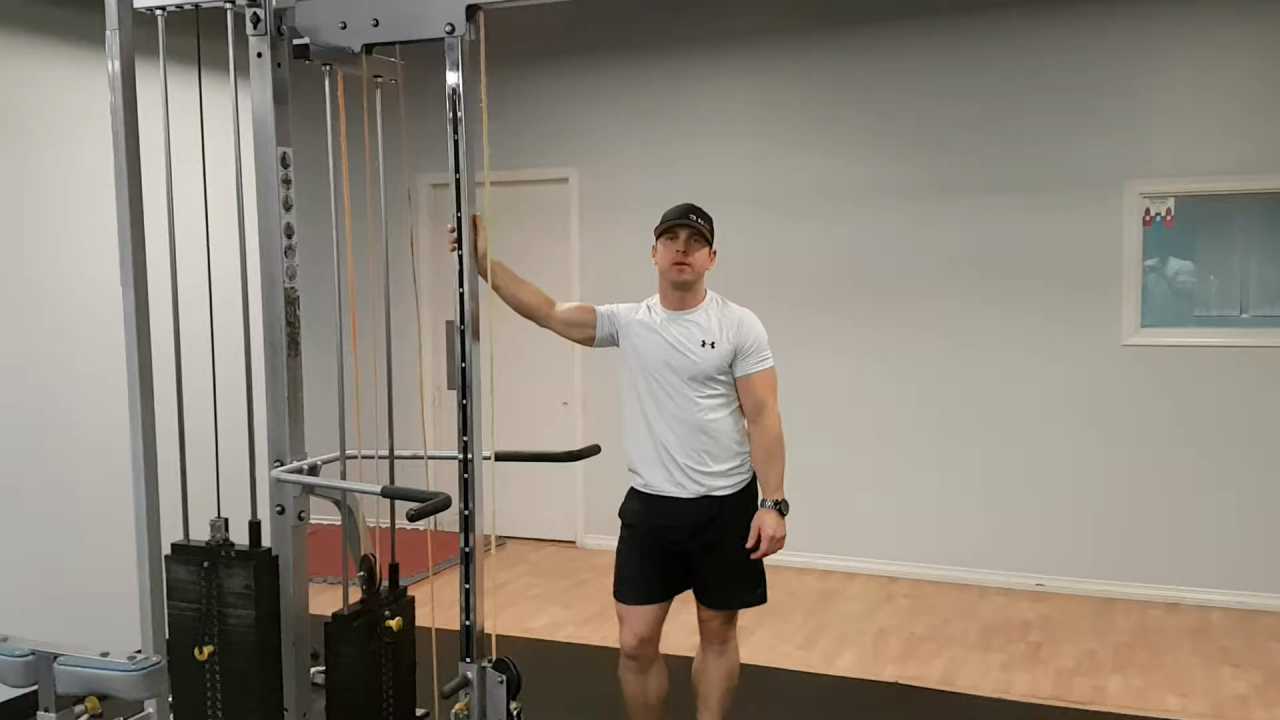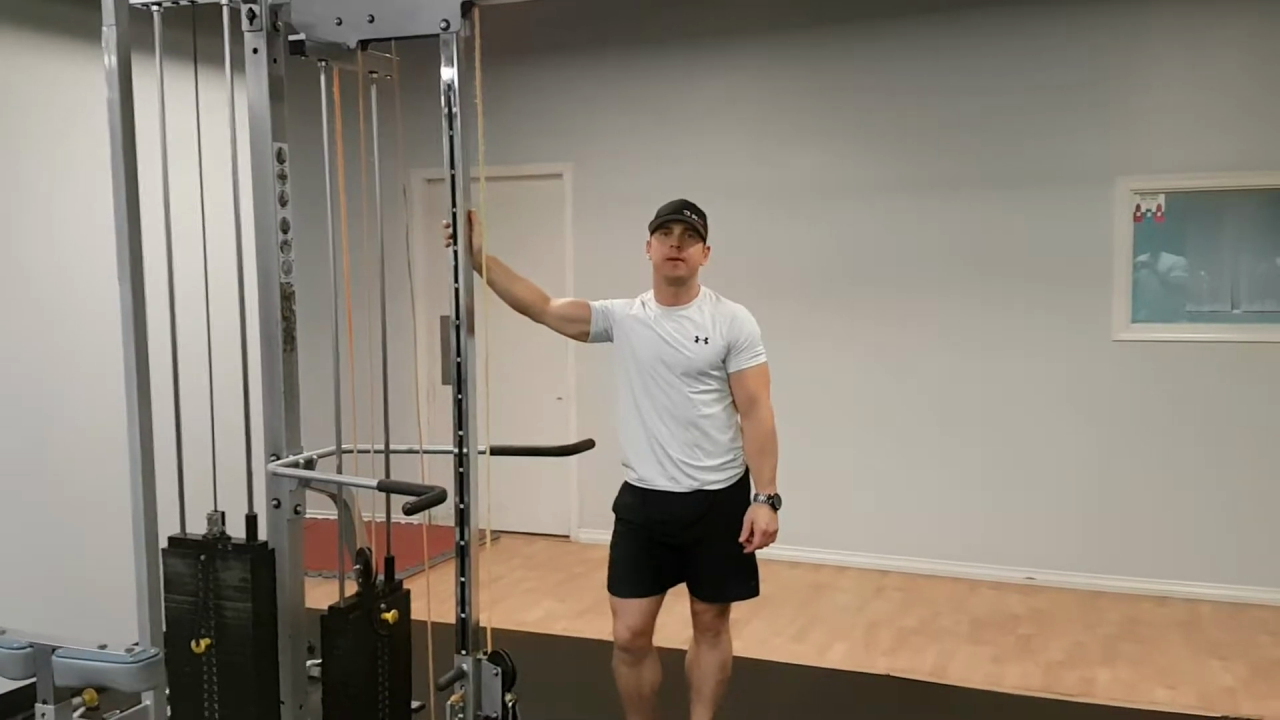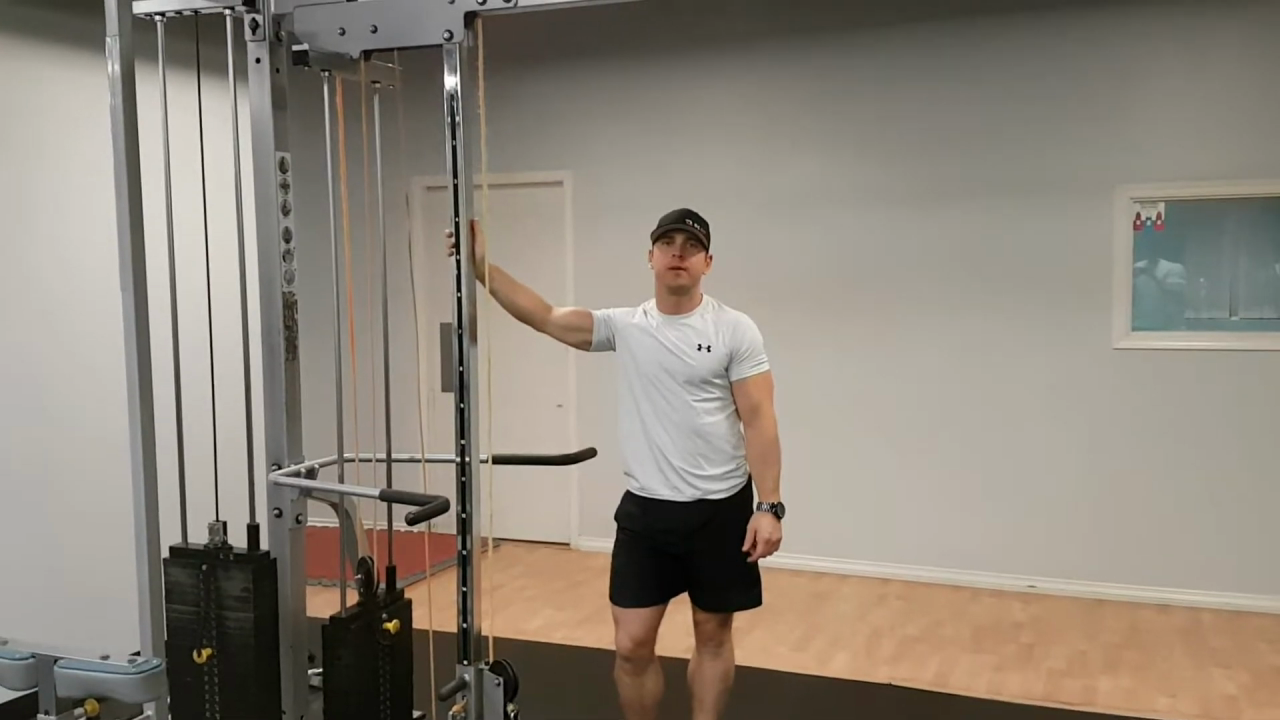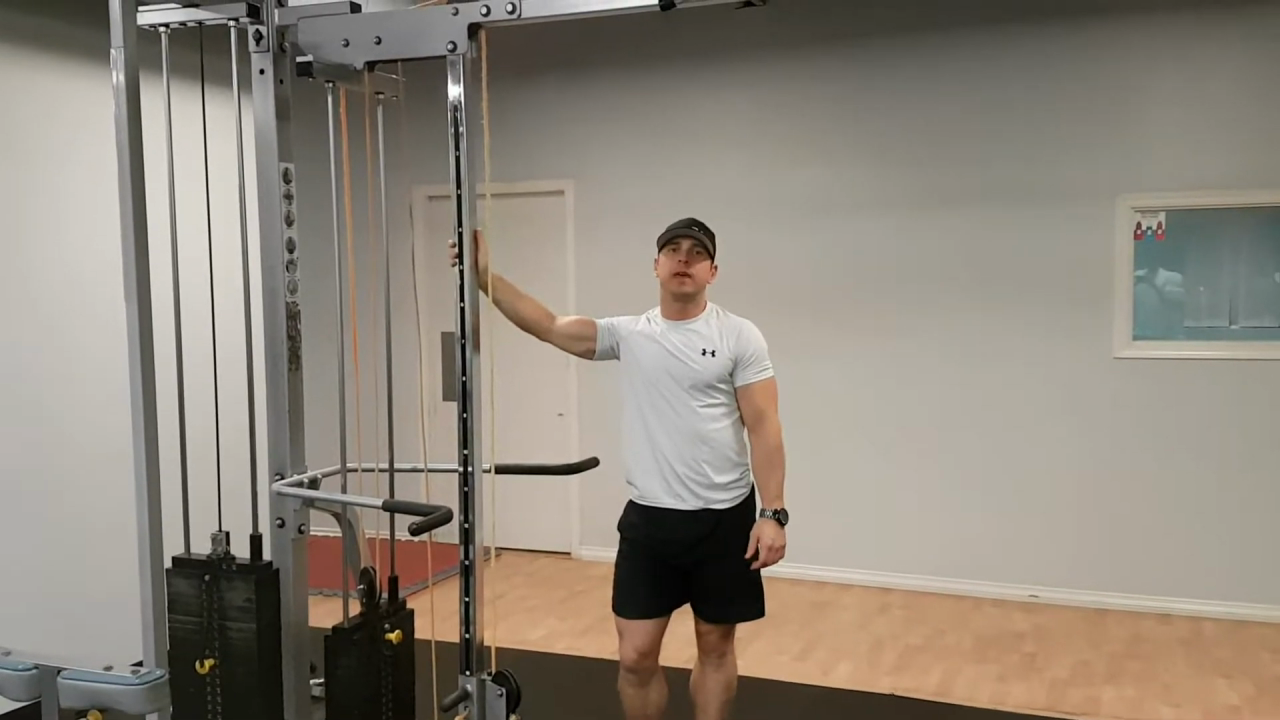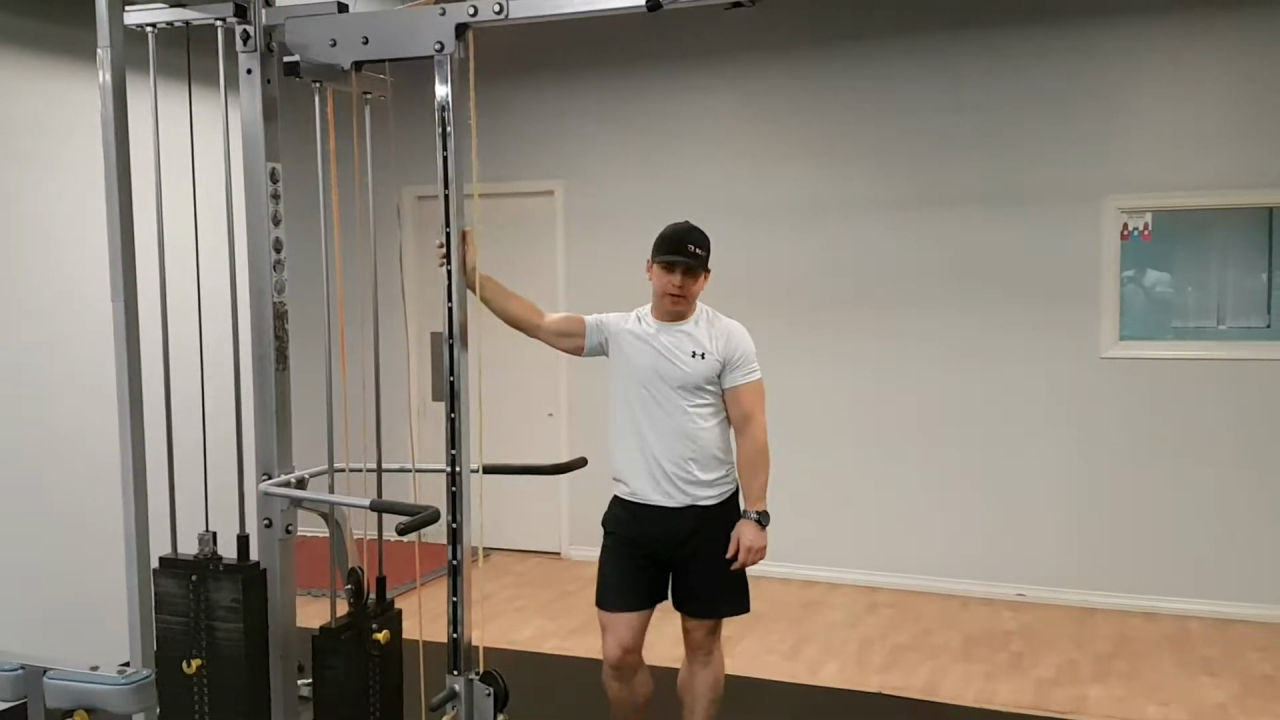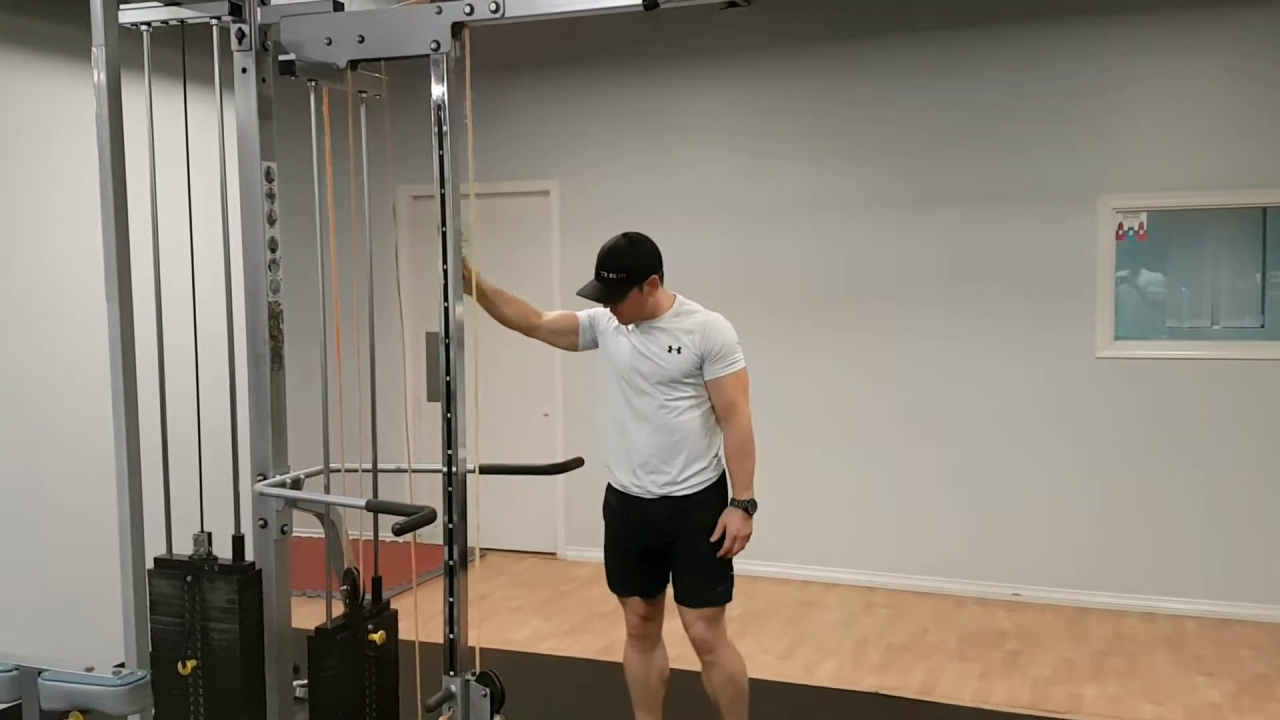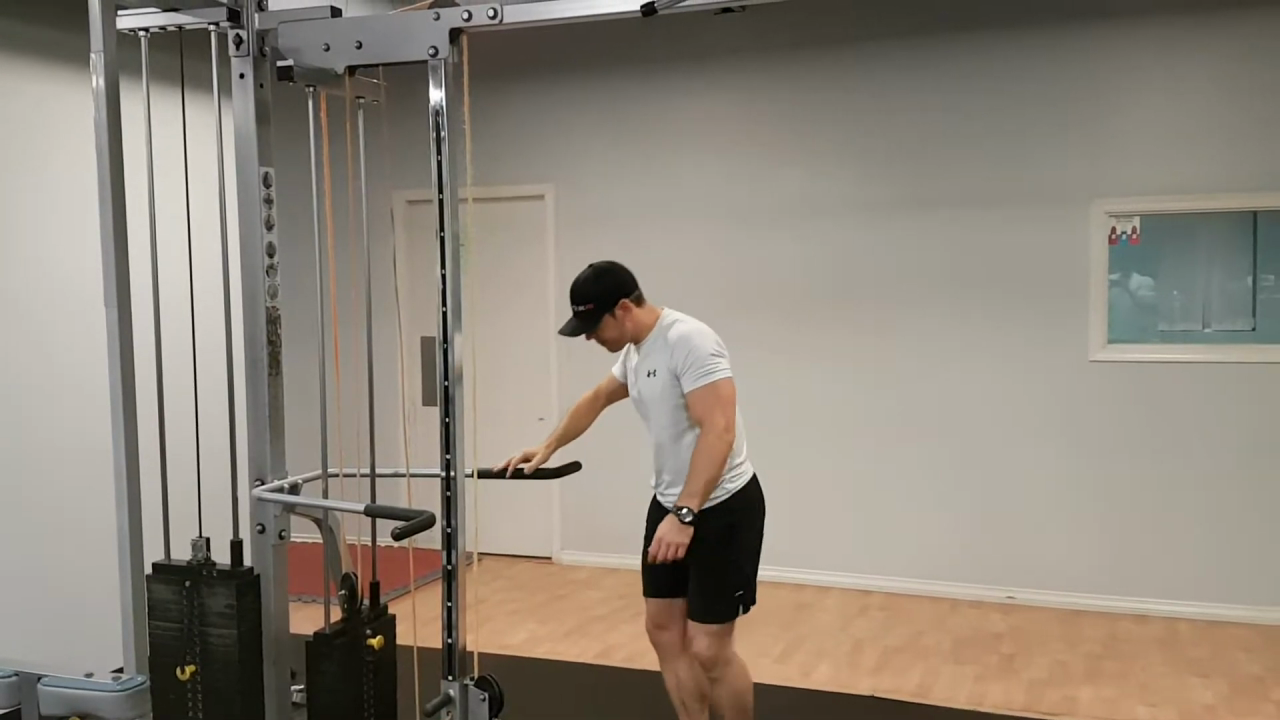
dt=0.7s
person 1, frame 1
left shoulder: (739, 326)
right shoulder: (628, 323)
left elbow: (763, 417)
right elbow: (546, 312)
left wrist: (773, 504)
right wrist: (485, 260)
left hip: (724, 505)
right hip: (651, 506)
left knee: (718, 632)
right knee: (636, 642)
person 1, frame 2
left shoulder: (732, 321)
right shoulder: (622, 317)
left elbow: (755, 412)
right elbow: (541, 307)
left wrist: (765, 497)
right wrist: (480, 256)
left hip: (718, 499)
right hip: (644, 499)
left knee: (711, 624)
right knee: (630, 634)
person 1, frame 3
left shoulder: (735, 330)
right shoulder: (624, 326)
left elbow: (759, 420)
right elbow: (544, 316)
left wrist: (769, 507)
right wrist: (482, 264)
left hip: (720, 508)
right hip: (647, 509)
left knee: (713, 634)
right knee: (632, 644)
person 1, frame 4
left shoulder: (739, 336)
right shoulder: (627, 334)
left elbow: (763, 427)
right elbow: (548, 326)
left wrist: (772, 513)
right wrist: (485, 274)
left hip: (723, 518)
right hip: (649, 518)
left knee: (715, 646)
right knee: (636, 656)
person 1, frame 5
left shoulder: (728, 338)
right shoulder: (618, 331)
left elbow: (750, 429)
right elbow: (536, 323)
left wrist: (755, 515)
right wrist: (473, 274)
left hip: (707, 516)
right hip: (634, 515)
left knee: (702, 643)
right knee: (620, 651)
person 1, frame 6
left shoulder: (707, 330)
right shoulder: (604, 324)
left elbow: (735, 420)
right elbow: (533, 322)
left wrist: (742, 503)
right wrist: (475, 285)
left hip: (695, 504)
right hip: (627, 502)
left knee: (706, 637)
right knee: (641, 629)
person 1, frame 7
left shoulder: (688, 340)
right shoulder: (636, 352)
left elbow: (719, 432)
right elbow: (597, 400)
left wrist: (683, 516)
right wrist: (546, 448)
left hip: (725, 510)
right hip: (672, 502)
left knee: (708, 650)
right knee: (663, 632)
